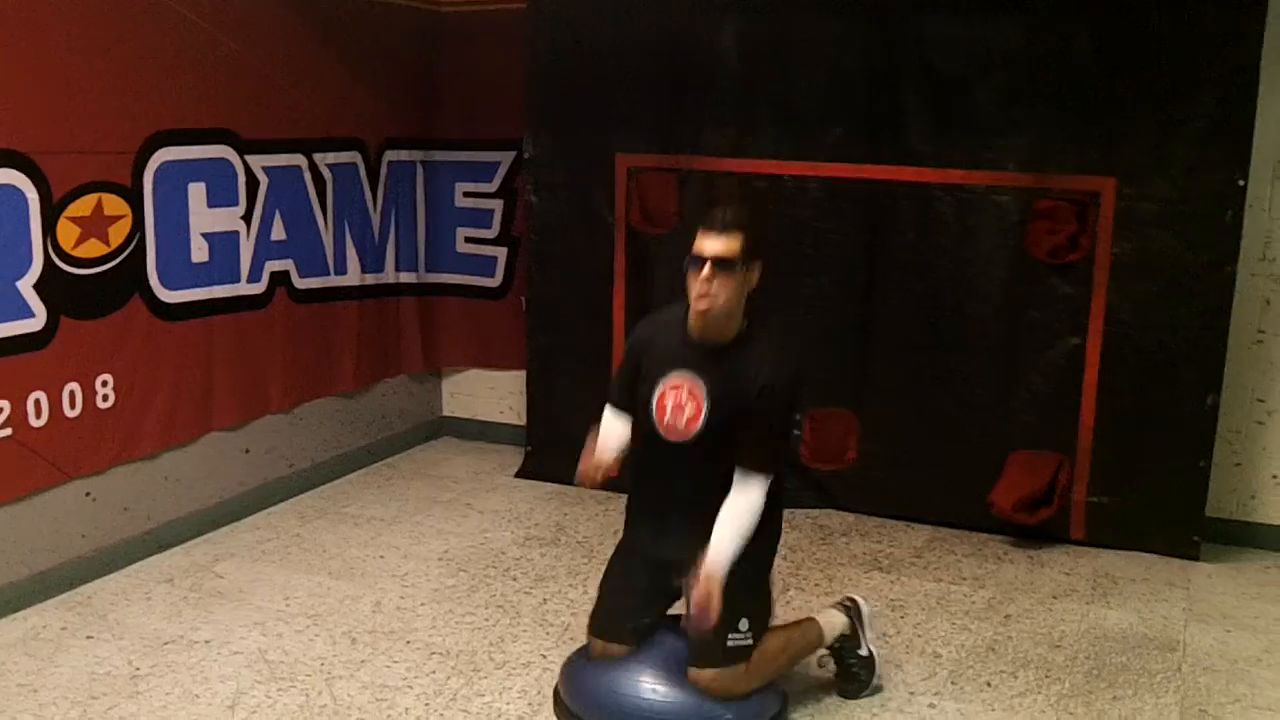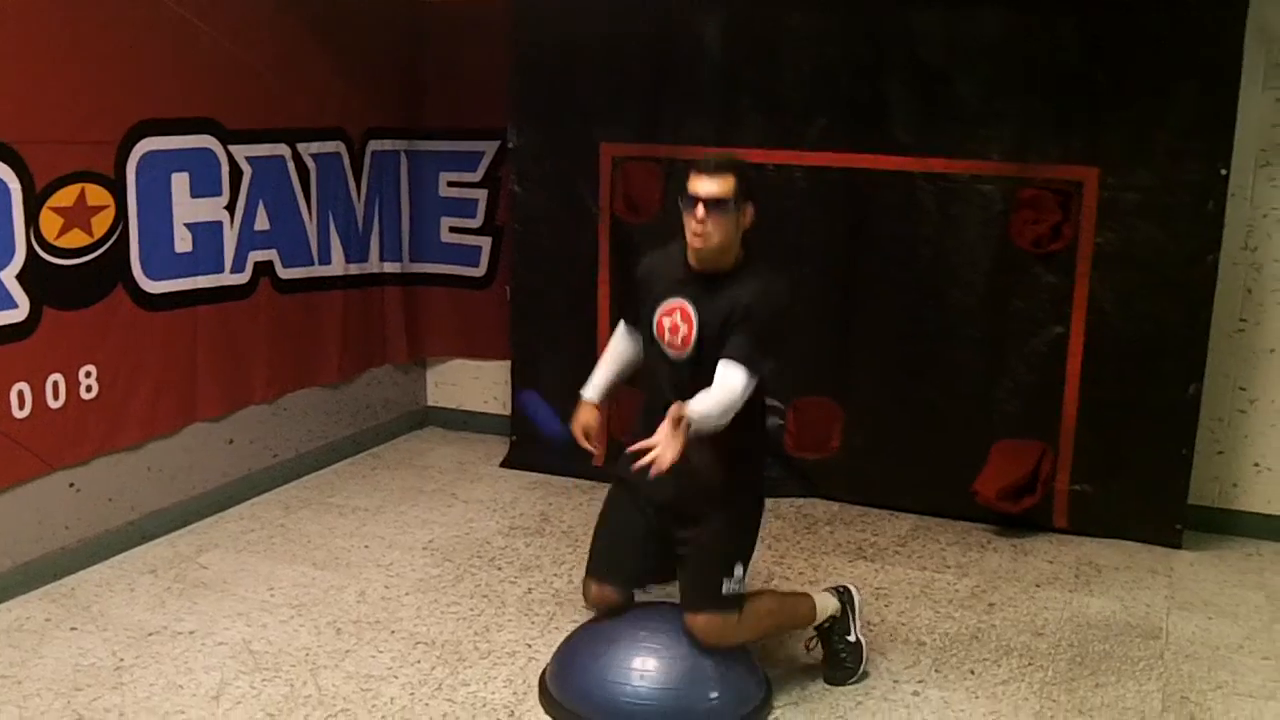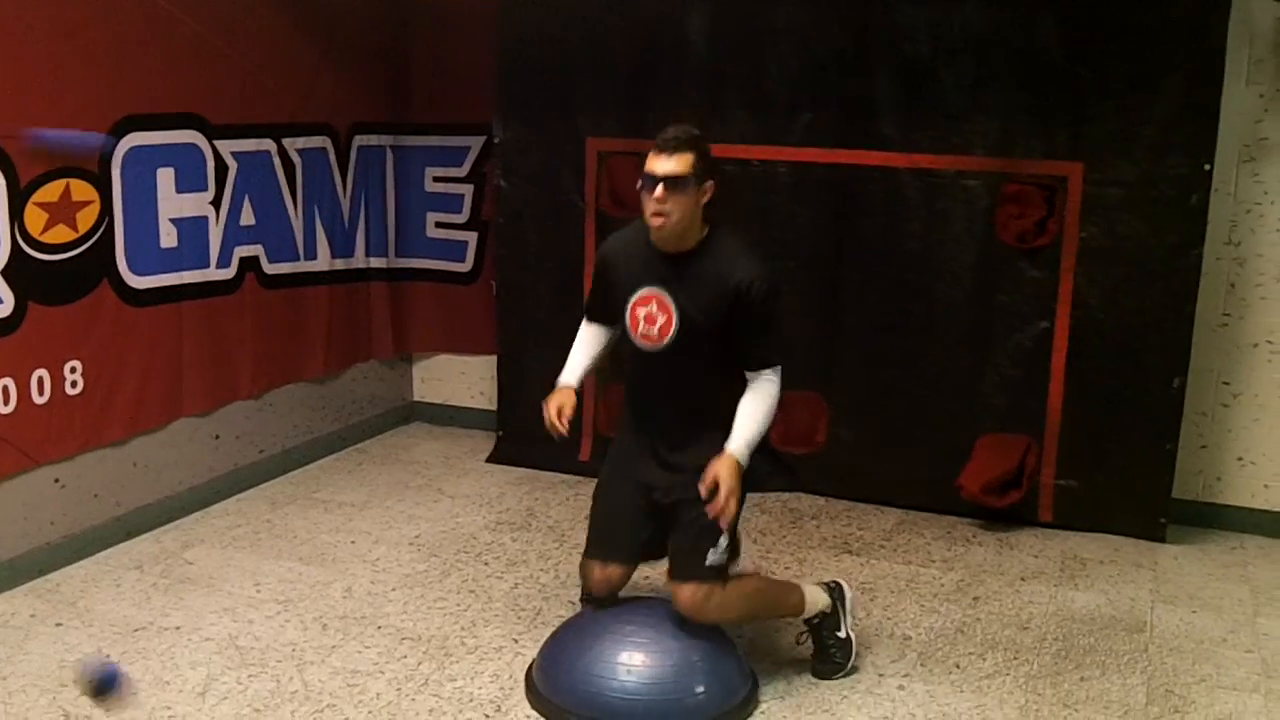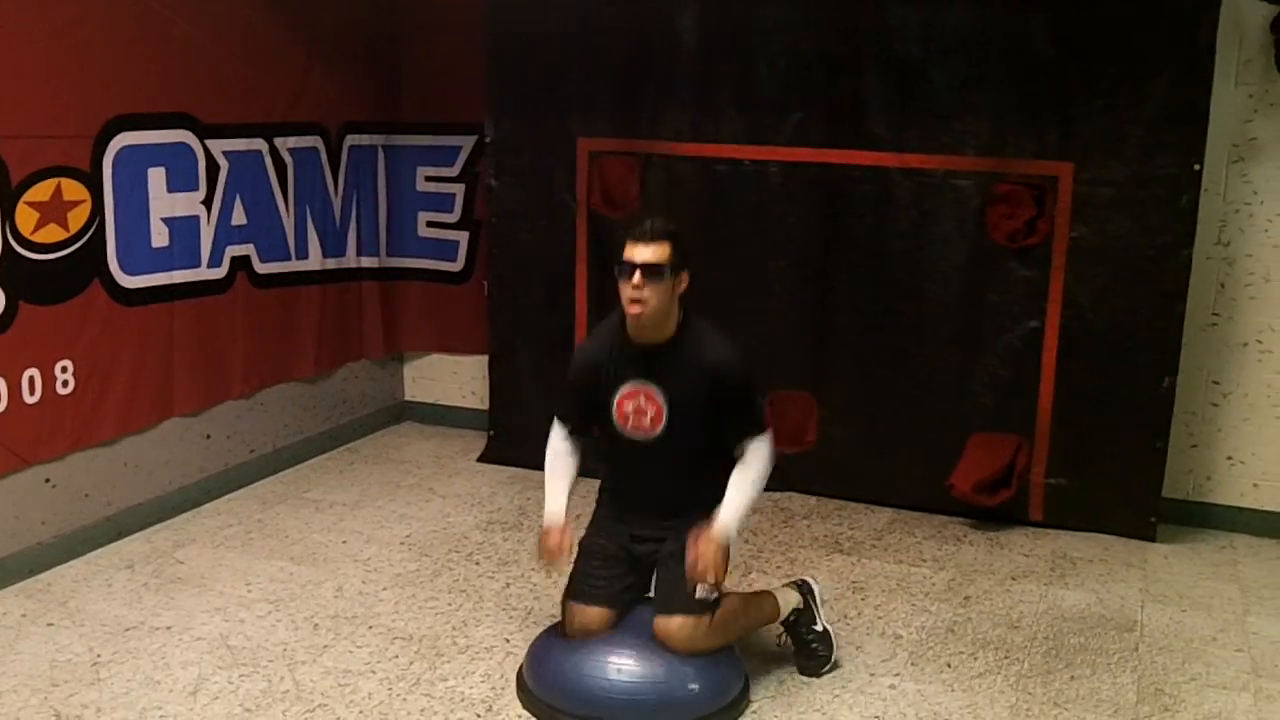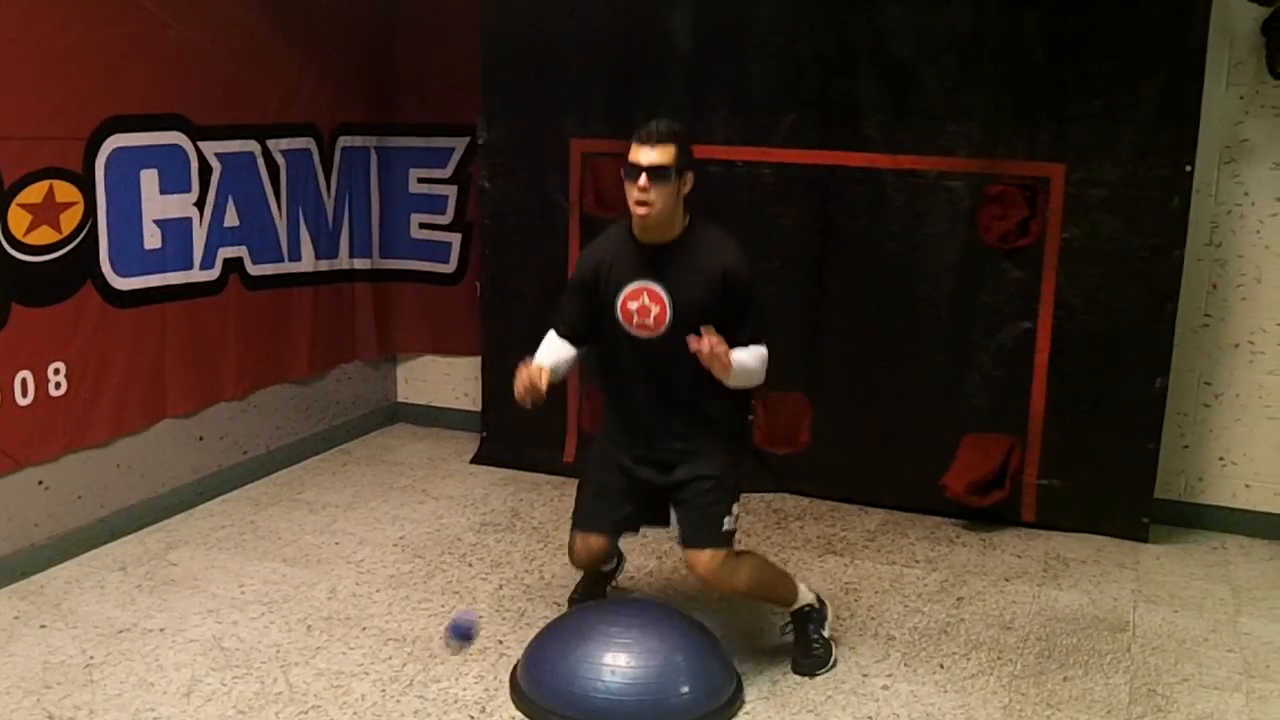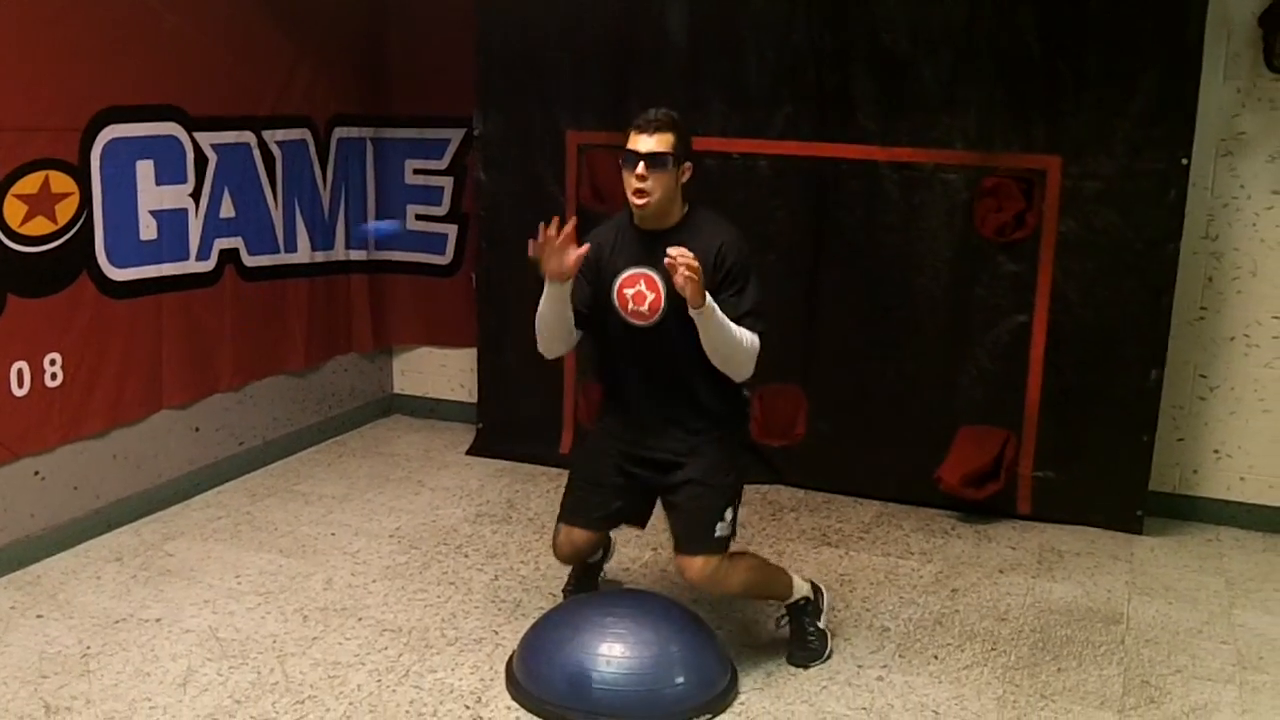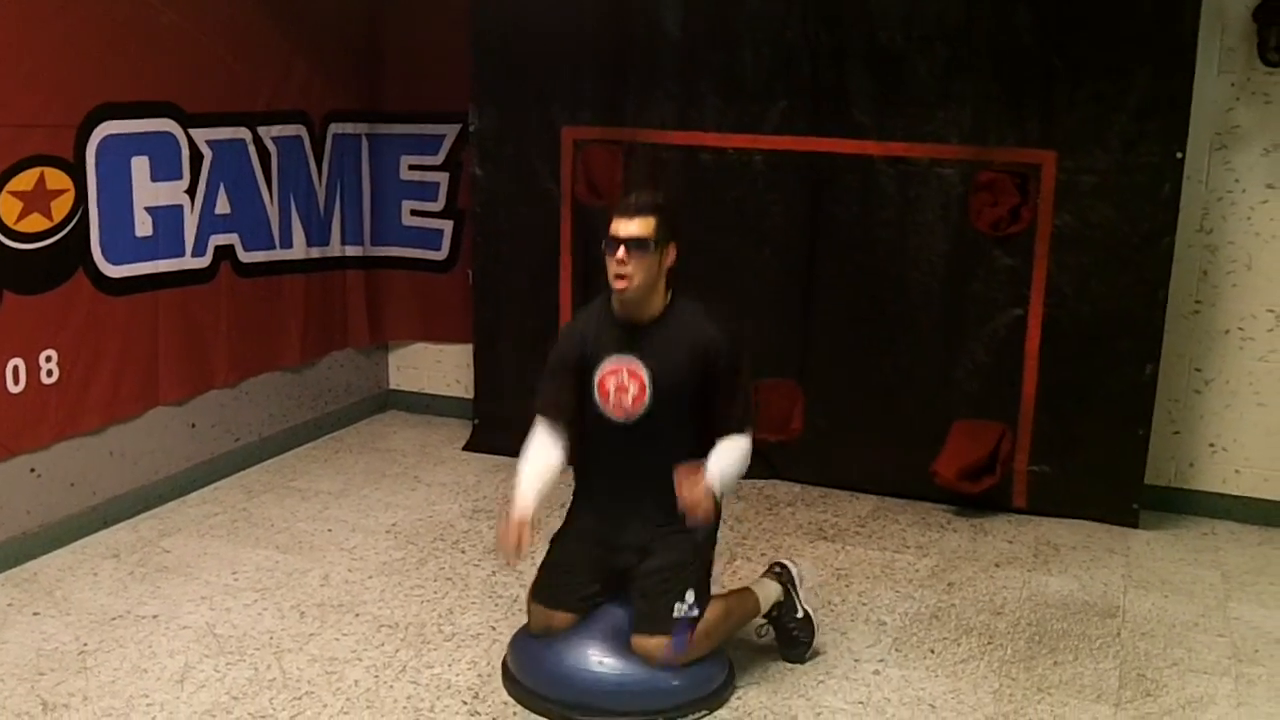
dt=0.3s
person 1, frame 1
left shoulder: (764, 372)
right shoulder: (652, 336)
left elbow: (750, 488)
right elbow: (621, 416)
left wrist: (715, 567)
right wrist: (604, 452)
left hip: (727, 531)
right hip: (652, 523)
left knee: (716, 678)
right knee: (605, 650)
left ankle: (839, 623)
right ankle: (656, 600)
person 1, frame 2
left shoulder: (755, 297)
right shoulder: (656, 269)
left elbow: (731, 389)
left wrist: (686, 419)
right wrist: (594, 396)
left hip: (722, 477)
right hip: (651, 465)
left knee: (712, 628)
right knee: (600, 595)
left ankle: (832, 607)
right ankle: (623, 597)
person 1, frame 3
left shoulder: (738, 276)
right shoulder: (619, 253)
left elbow: (765, 379)
left wrist: (735, 456)
right wrist: (569, 383)
left hip: (708, 455)
right hip: (639, 443)
left knee: (696, 601)
right knee: (600, 578)
left ankle: (822, 603)
right ankle: (603, 602)
person 1, frame 4
left shoulder: (714, 359)
right shoulder: (596, 353)
left elbow: (758, 443)
right elbow: (565, 433)
left wrist: (722, 528)
right wrist: (554, 514)
left hip: (691, 517)
right hip: (621, 512)
left knee: (679, 633)
right knee: (581, 626)
left ankle: (793, 602)
right ankle: (628, 584)
person 1, frame 5
left shoulder: (719, 259)
right shoulder: (601, 257)
left elbow: (756, 361)
right elbow: (567, 338)
left wrist: (729, 362)
right wrist: (541, 365)
left hip: (703, 437)
right hip: (626, 431)
left knee: (710, 565)
right knee: (586, 550)
left ankle: (806, 604)
right ankle: (606, 568)
person 1, frame 6
left shoulder: (718, 245)
right shoulder: (602, 243)
left elbow: (742, 364)
right elbow: (553, 347)
left wrist: (699, 302)
right wrist: (556, 282)
left hip: (703, 432)
right hip: (623, 424)
left knee: (704, 571)
right knee: (570, 545)
left ankle: (802, 596)
right ankle: (595, 561)
person 1, frame 7
left shoulder: (701, 339)
right shoulder: (581, 334)
left elbow: (735, 437)
right elbow: (551, 433)
left wrist: (709, 484)
right wrist: (523, 506)
left hip: (674, 518)
right hip: (598, 511)
left knee: (660, 649)
right knee: (545, 625)
left ankle: (774, 591)
right ankle: (603, 587)
